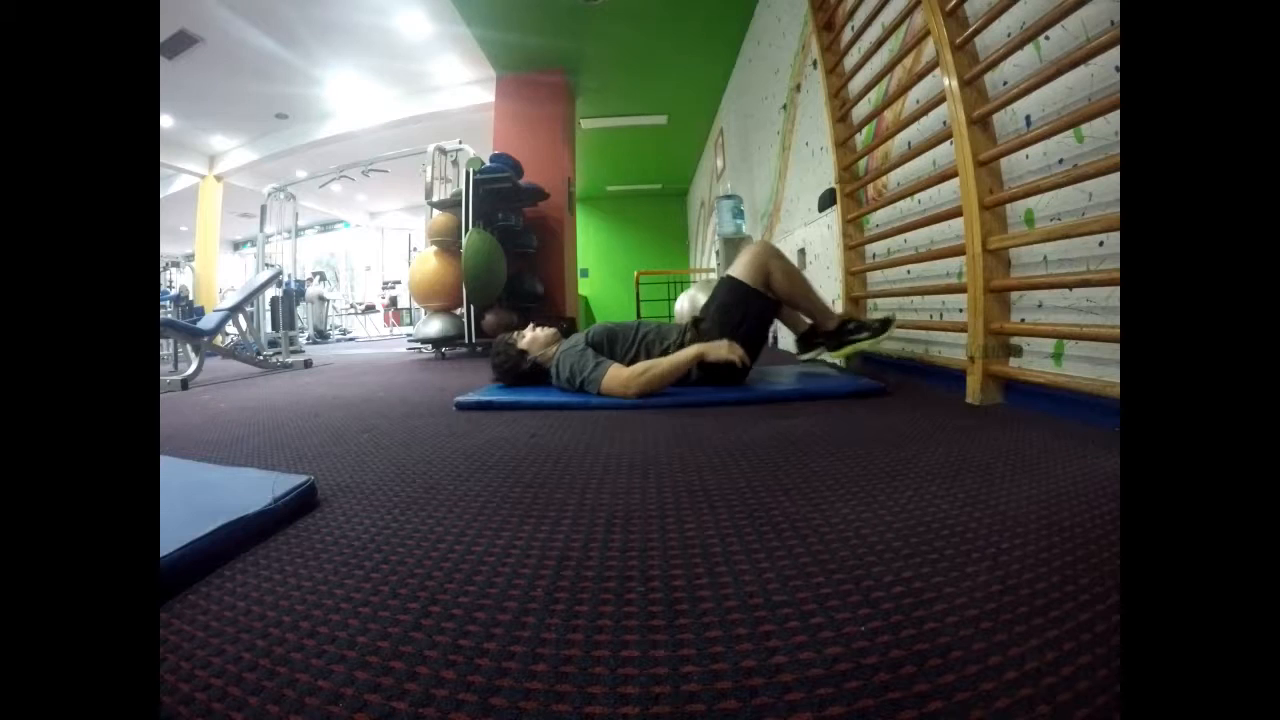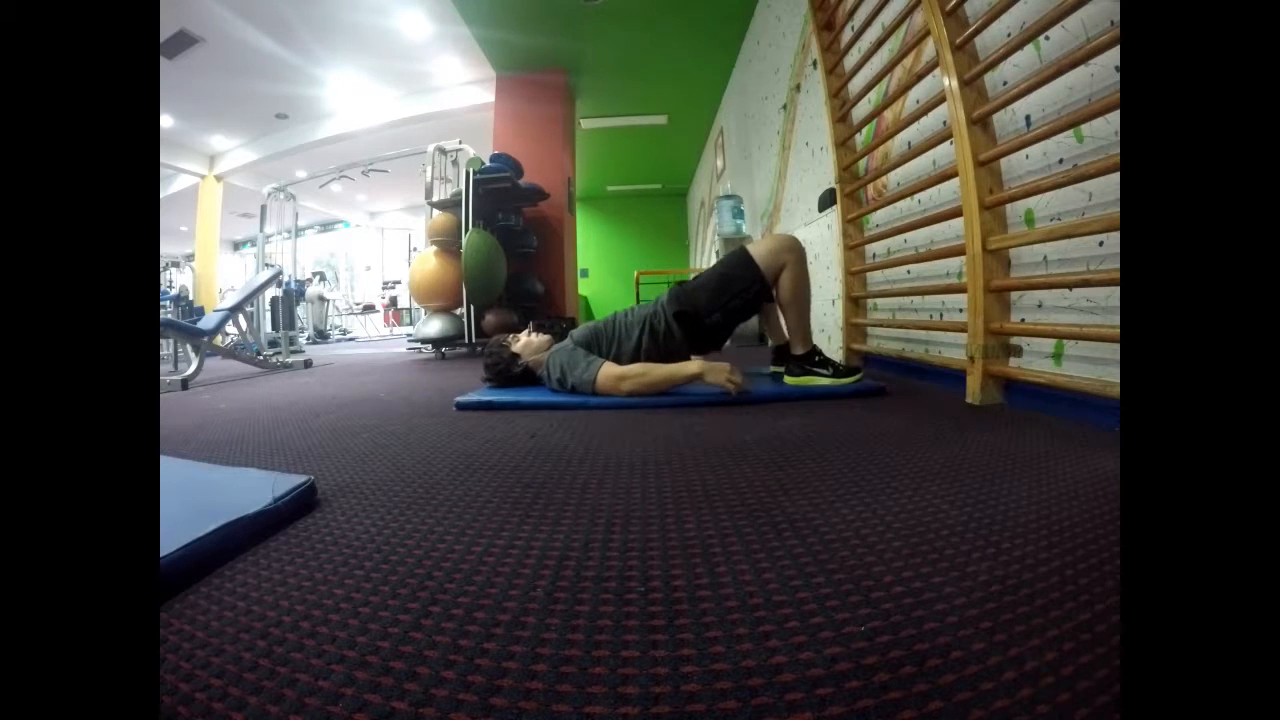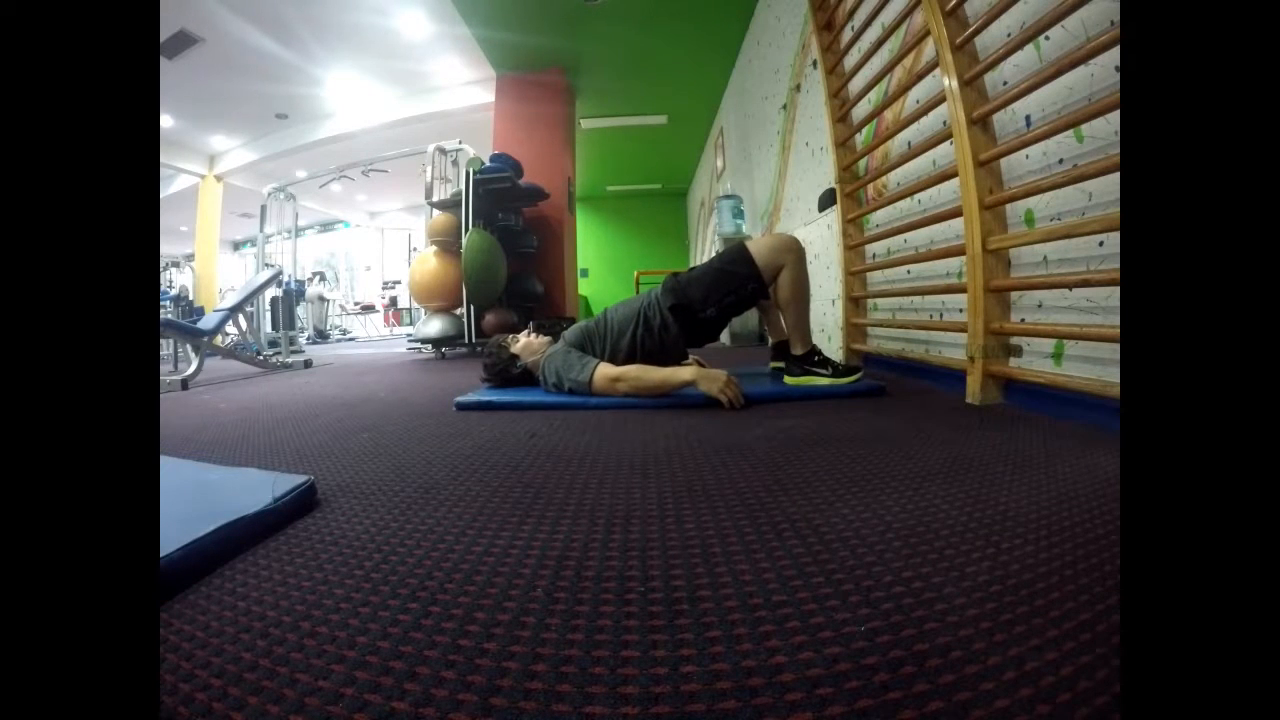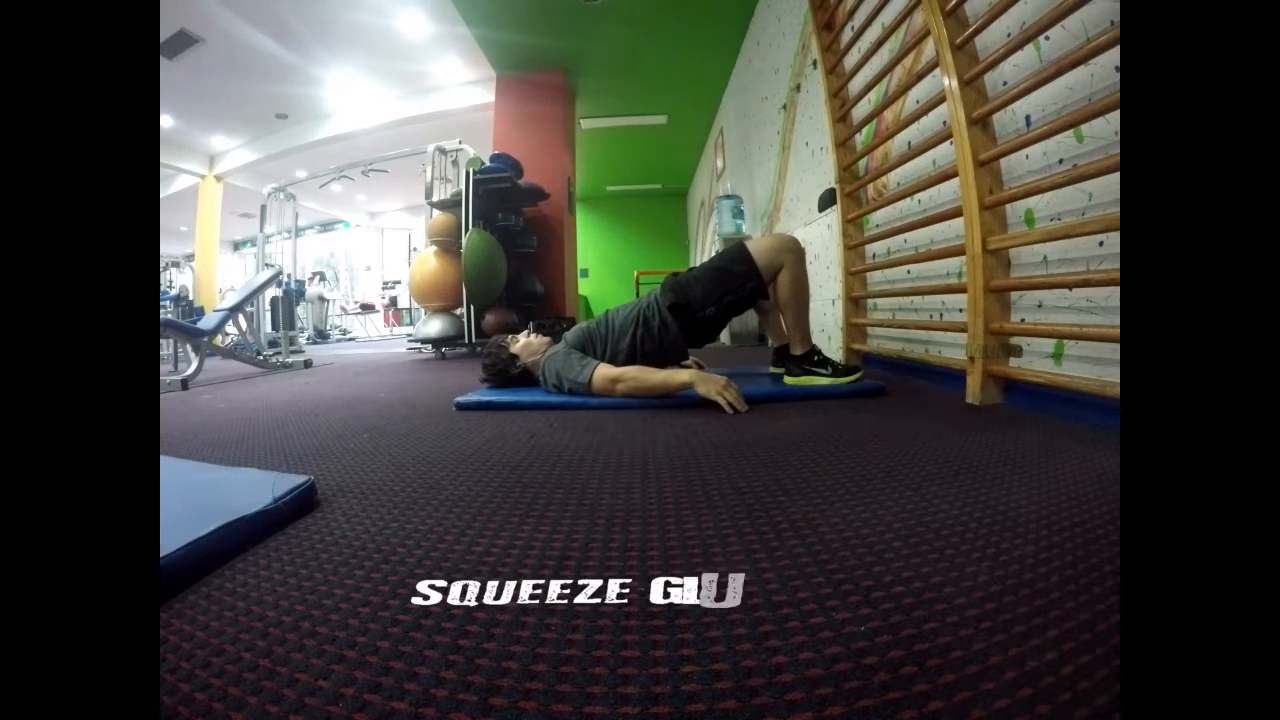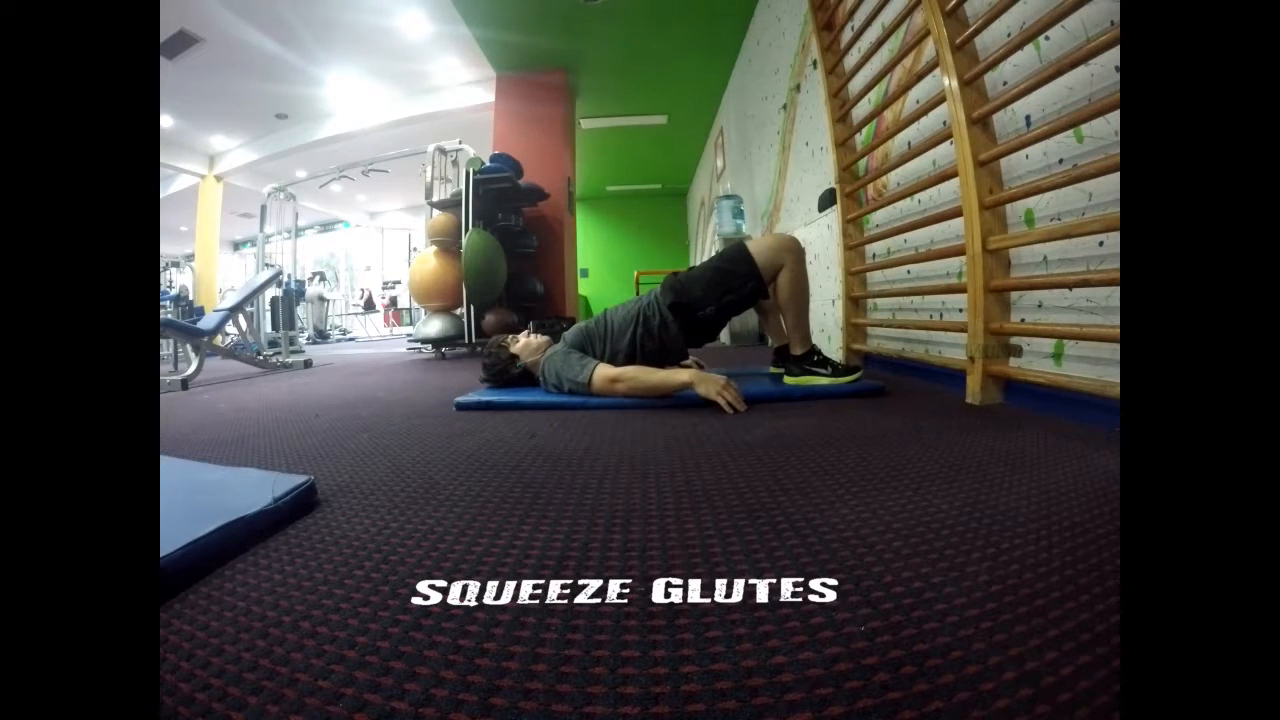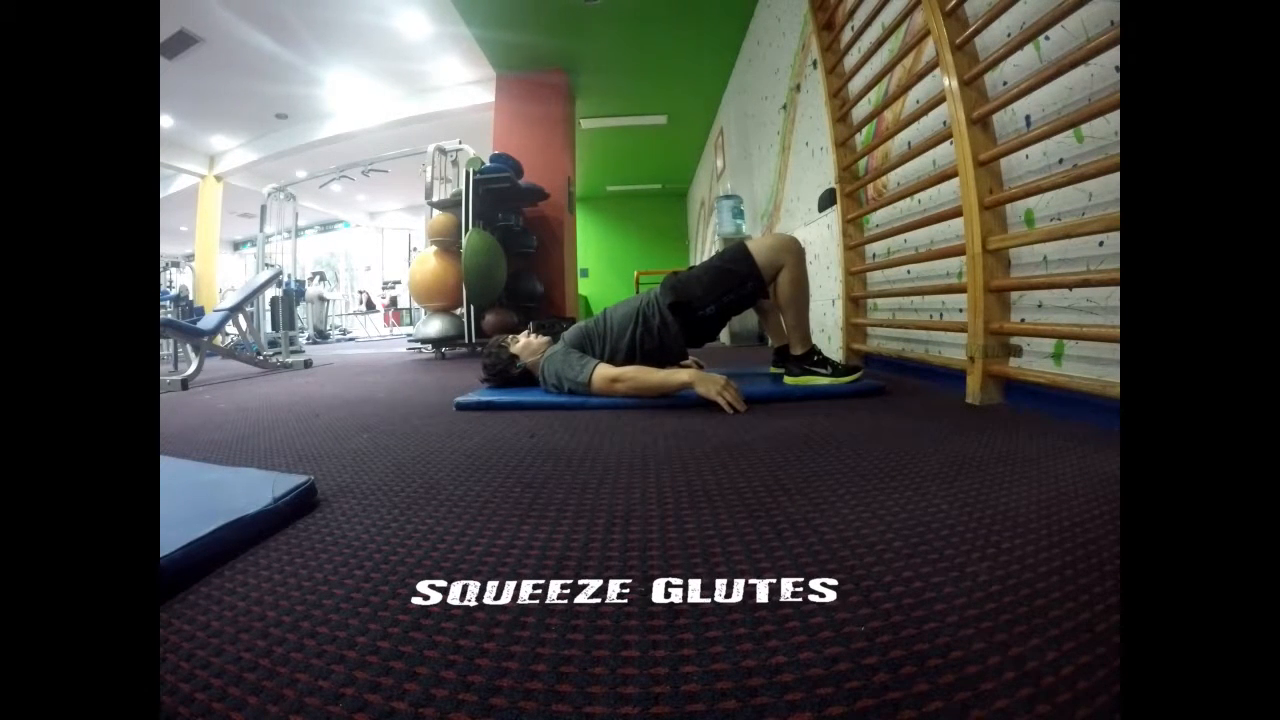
dt=0.7s
person 1, frame 1
left shoulder: (569, 353)
right shoulder: (569, 362)
right elbow: (630, 383)
right wrist: (700, 351)
left hip: (694, 339)
right hip: (703, 361)
left knee: (756, 275)
right knee: (760, 254)
left ankle: (812, 335)
right ankle: (835, 328)
person 1, frame 2
left shoulder: (559, 359)
right shoulder: (562, 364)
right elbow: (622, 381)
right wrist: (699, 368)
left hip: (674, 319)
right hip: (682, 318)
left knee: (766, 267)
right knee: (787, 249)
left ankle: (784, 355)
right ankle: (803, 360)
person 1, frame 3
left shoulder: (557, 355)
right shoulder: (556, 366)
right elbow: (617, 380)
right wrist: (693, 374)
left hip: (670, 311)
right hip: (675, 311)
left knee: (763, 266)
right knee: (785, 249)
left ankle: (783, 352)
right ankle: (802, 360)
person 1, frame 4
left shoulder: (557, 356)
right shoulder: (556, 367)
right elbow: (615, 380)
right wrist: (691, 377)
left hip: (668, 315)
left knee: (764, 262)
right knee: (785, 248)
left ankle: (784, 354)
right ankle: (802, 360)
person 1, frame 5
left shoulder: (557, 356)
right shoulder: (556, 367)
right elbow: (614, 380)
right wrist: (691, 377)
left hip: (667, 311)
left knee: (762, 266)
right knee: (785, 249)
left ankle: (785, 354)
right ankle: (802, 360)
person 1, frame 6
left shoulder: (557, 355)
right shoulder: (556, 367)
right elbow: (614, 380)
right wrist: (690, 377)
left hip: (667, 313)
left knee: (763, 264)
right knee: (785, 248)
left ankle: (785, 354)
right ankle: (802, 360)
